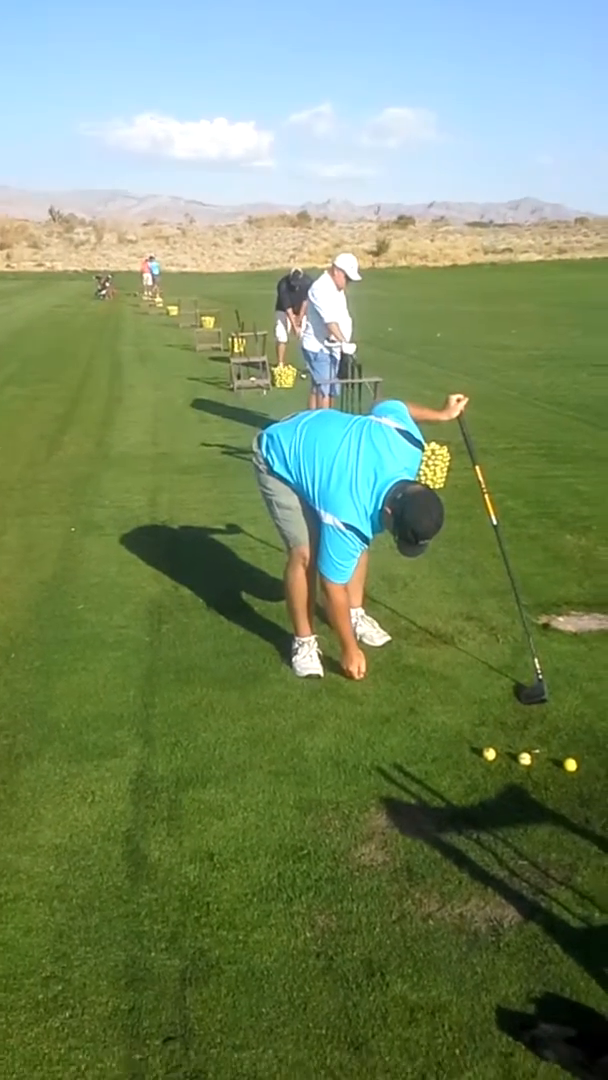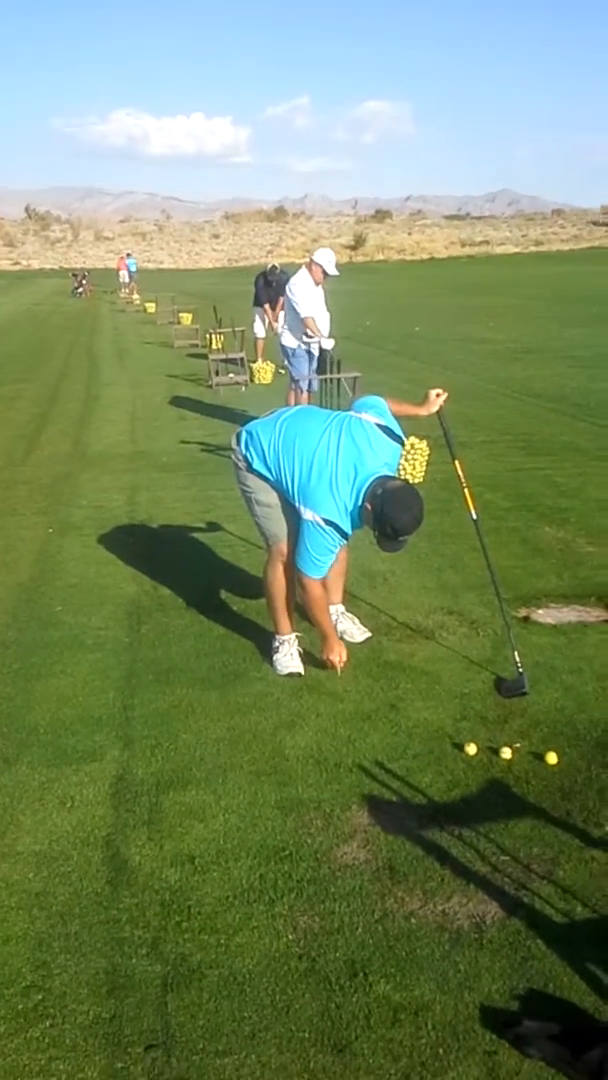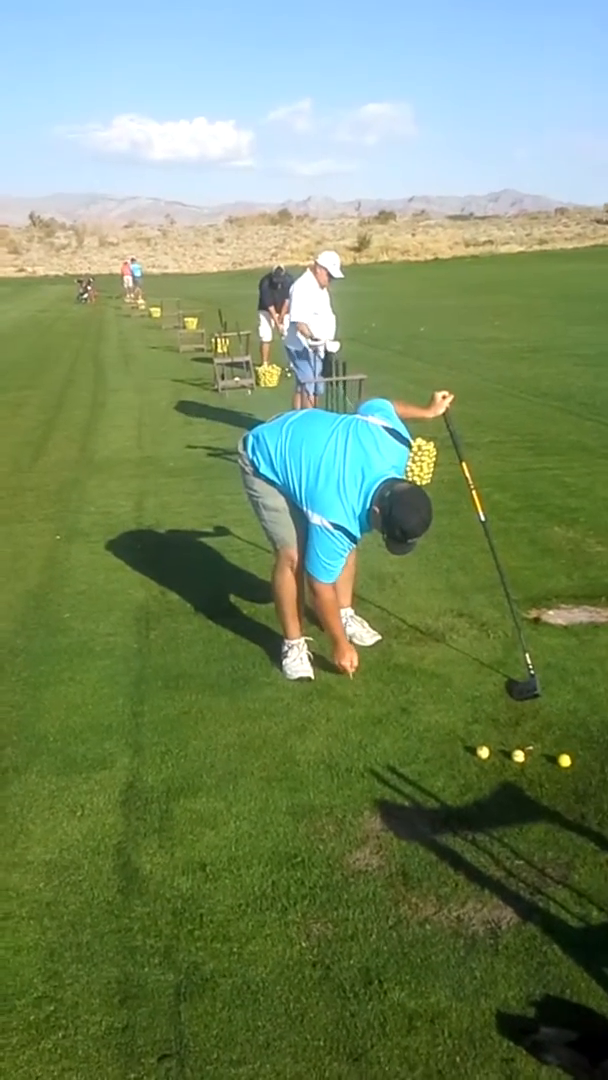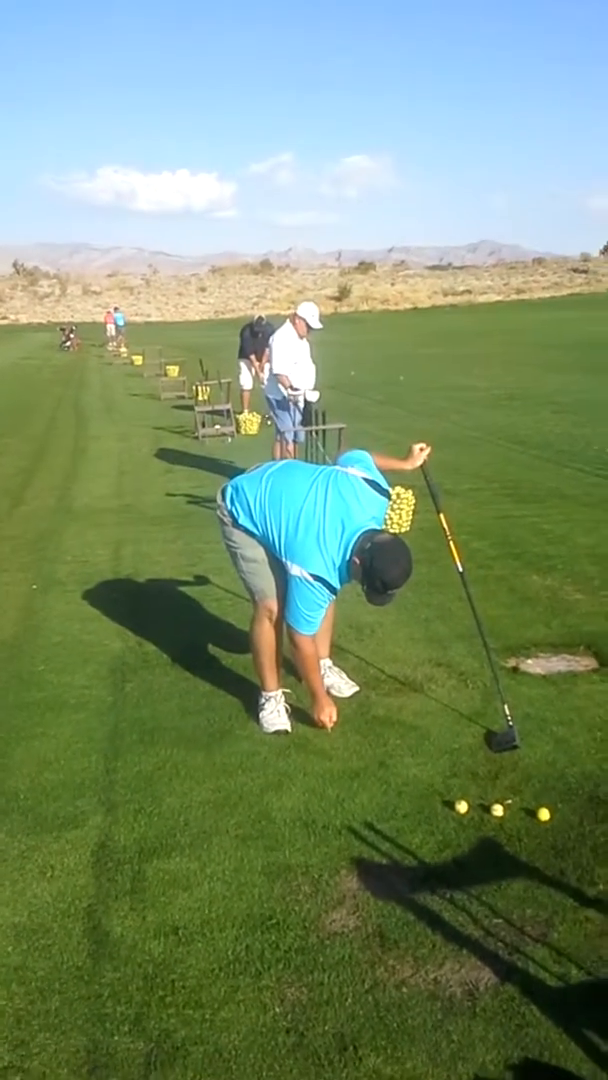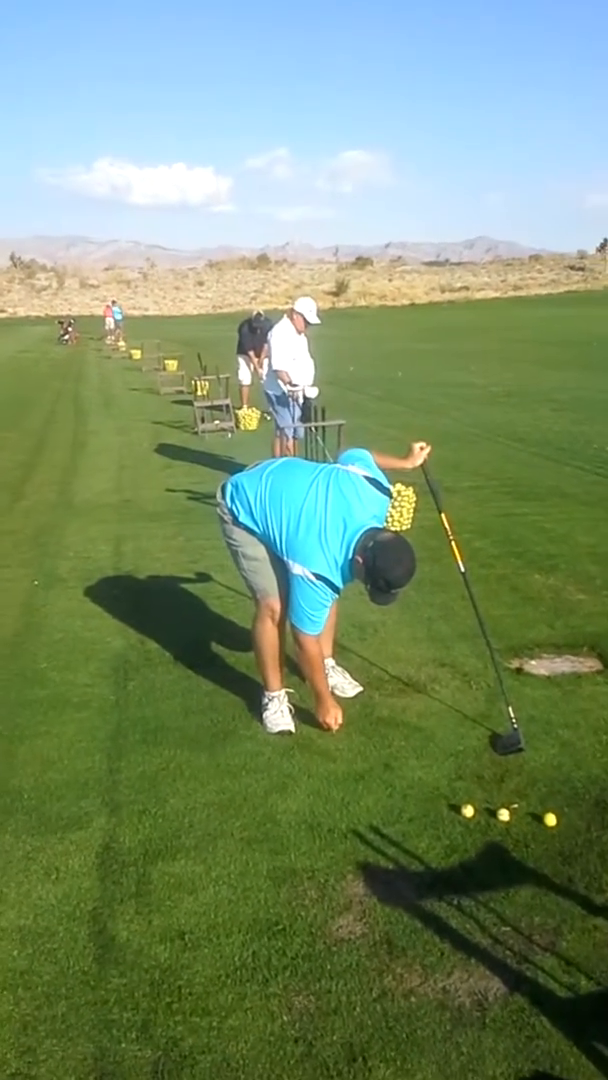
dt=0.3s
person 1, frame 1
left shoulder: (409, 447)
right shoulder: (348, 519)
left elbow: (388, 407)
right elbow: (333, 586)
left wrist: (442, 414)
right wrist: (349, 649)
left hip: (315, 432)
right hip: (278, 459)
left knee: (357, 543)
right knee: (305, 552)
left ankle: (355, 614)
right ankle: (303, 641)
person 1, frame 2
left shoulder: (389, 442)
right shoulder: (327, 515)
left elbow: (368, 402)
right elbow: (310, 581)
left wrist: (421, 409)
right wrist: (330, 640)
right hip: (257, 456)
left knee: (337, 540)
right knee: (284, 550)
left ankle: (335, 611)
right ankle: (284, 639)
person 1, frame 3
left shoulder: (396, 444)
right shoulder: (336, 518)
left elbow: (375, 406)
right elbow: (320, 586)
left wrist: (427, 411)
right wrist: (340, 645)
right hip: (263, 460)
left knee: (345, 543)
right knee: (293, 555)
left ankle: (345, 614)
right ankle: (293, 644)
person 1, frame 4
left shoulder: (376, 495)
right shoulder: (315, 570)
left elbow: (354, 456)
right elbow: (301, 639)
left wrist: (406, 463)
right wrist: (320, 699)
left hip: (278, 482)
right hip: (242, 512)
left knee: (324, 595)
right knee: (271, 606)
left ankle: (323, 666)
right ankle: (270, 696)
person 1, frame 5
left shoulder: (376, 494)
right shoulder: (318, 569)
left elbow: (354, 455)
right elbow: (306, 639)
left wrist: (406, 462)
right wrist: (324, 701)
right hip: (242, 509)
left knee: (324, 597)
right knee: (274, 605)
left ankle: (326, 666)
right ankle: (273, 696)
